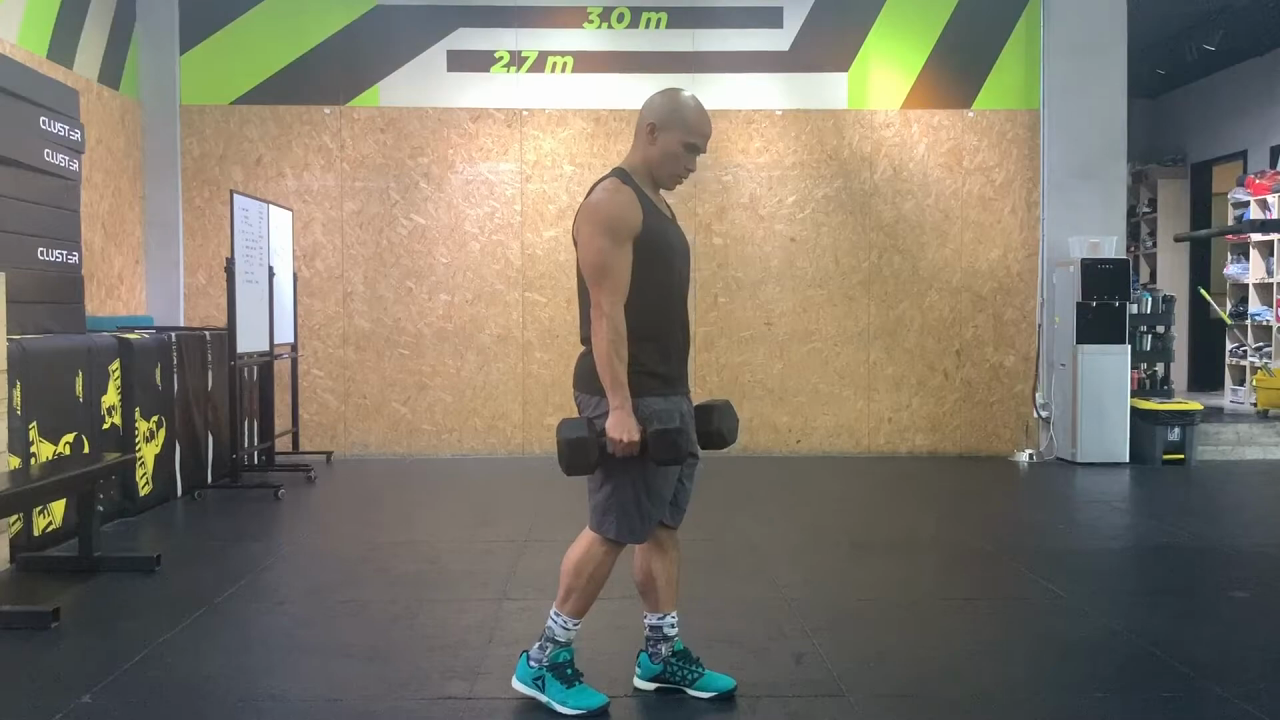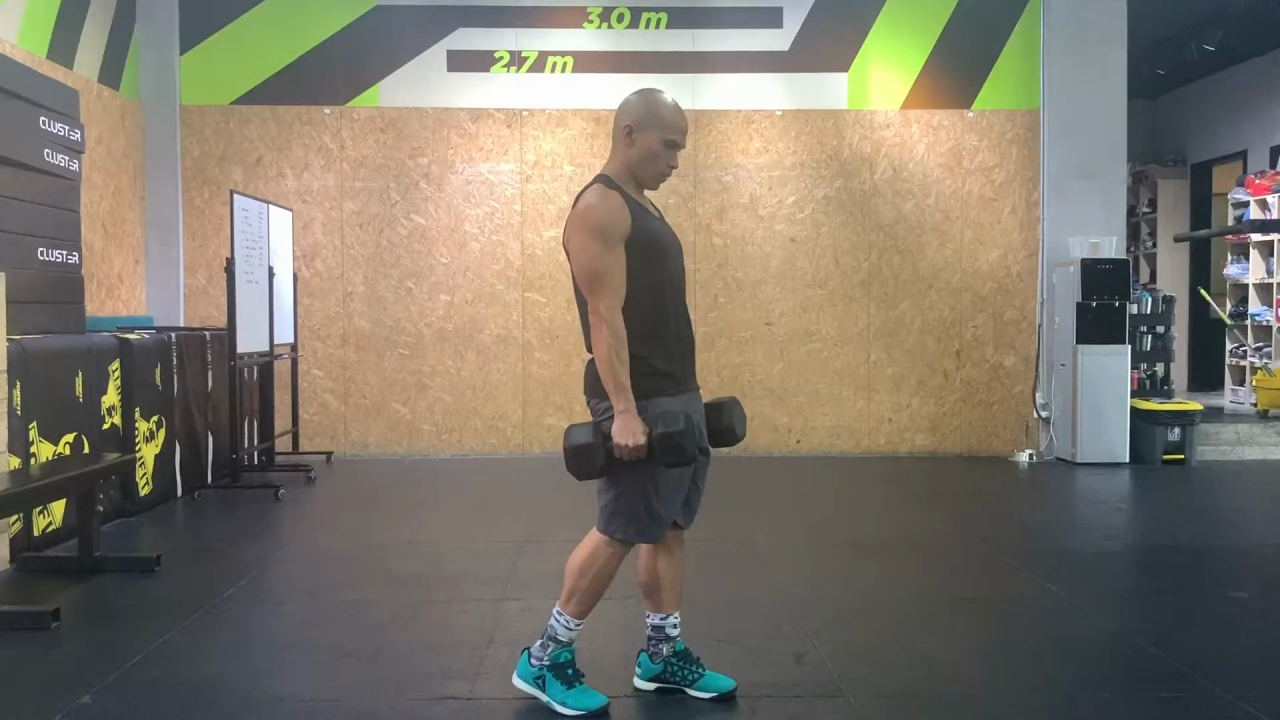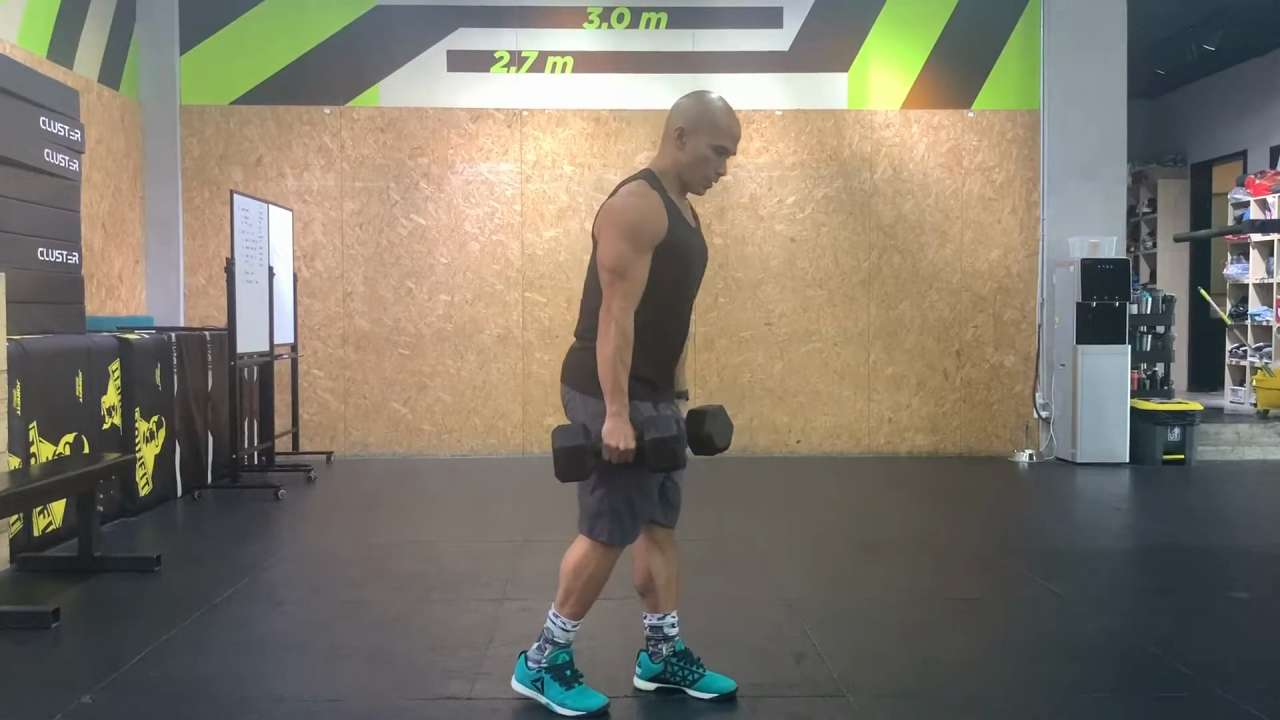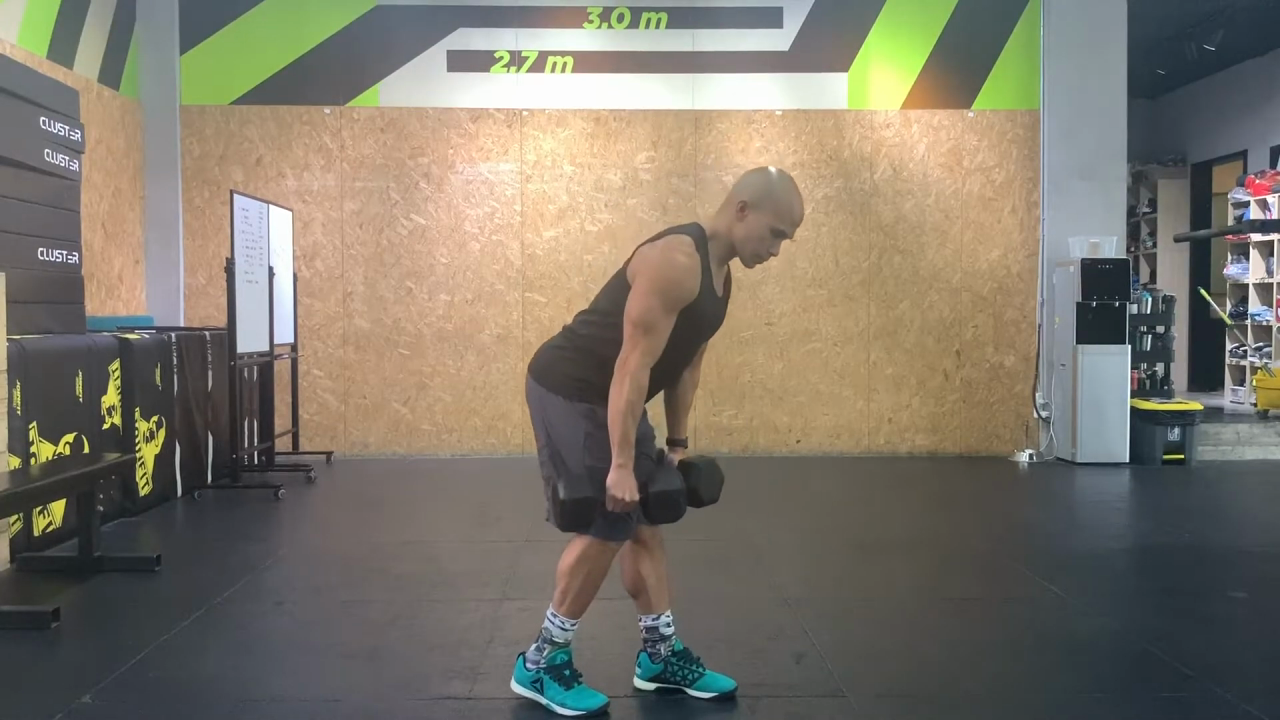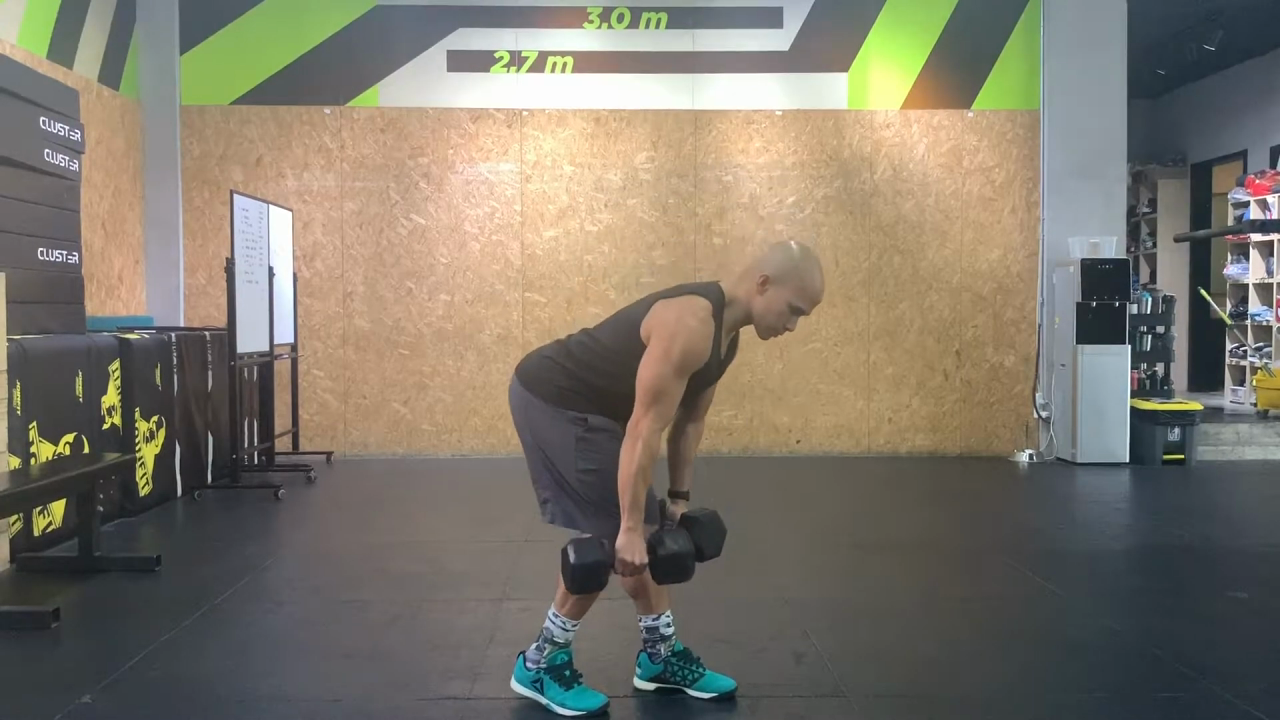
dt=0.7s
person 1, frame 1
left shoulder: (656, 205)
right shoulder: (612, 201)
right elbow: (607, 311)
right wrist: (620, 406)
left hip: (669, 393)
right hip: (628, 398)
left knee: (663, 525)
right knee: (614, 529)
left ankle: (663, 655)
right ankle: (544, 661)
person 1, frame 2
left shoulder: (642, 206)
right shoulder: (599, 208)
right elbow: (606, 317)
right wrist: (624, 412)
left hip: (679, 392)
right hip: (639, 401)
left knee: (669, 527)
right knee: (621, 529)
left ankle: (662, 654)
right ankle: (545, 659)
person 1, frame 3
left shoulder: (682, 211)
right shoulder: (636, 205)
right elbow: (616, 316)
left wrist: (677, 396)
right wrist: (616, 414)
left hip: (653, 394)
right hip: (611, 394)
left knee: (659, 524)
right knee: (610, 530)
left ankle: (663, 655)
right ankle: (542, 662)
person 1, frame 4
left shoulder: (719, 273)
right shoulder: (675, 261)
left elbow: (686, 364)
right elbow: (633, 366)
left wrist: (677, 445)
right wrist: (621, 466)
left hip: (612, 399)
right hip: (570, 391)
left knee: (644, 525)
right knee: (605, 527)
left ankle: (661, 654)
right ankle: (540, 664)
person 1, frame 5
left shoulder: (725, 333)
right shoulder: (690, 325)
left elbow: (689, 421)
right elbow: (645, 429)
left wrist: (680, 498)
right wrist: (629, 530)
left hip: (590, 406)
right hip: (550, 399)
left knee: (645, 526)
right knee: (609, 529)
left ankle: (661, 655)
right ankle: (541, 663)
